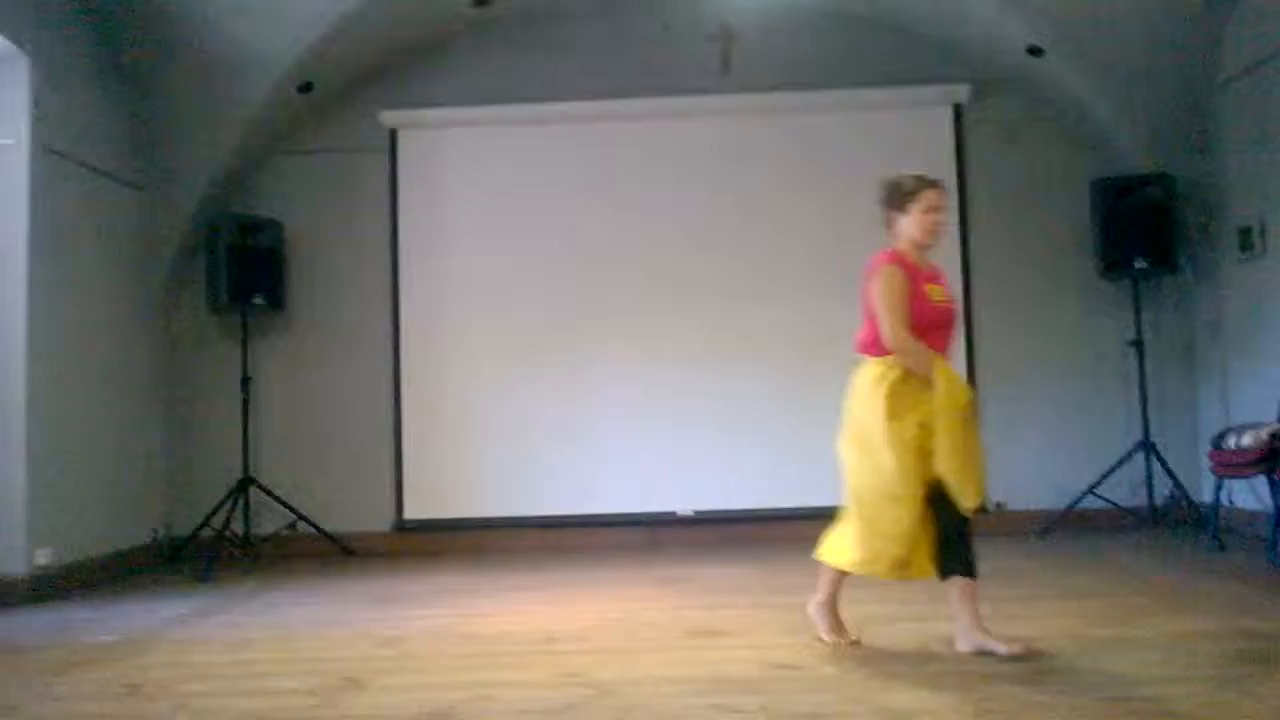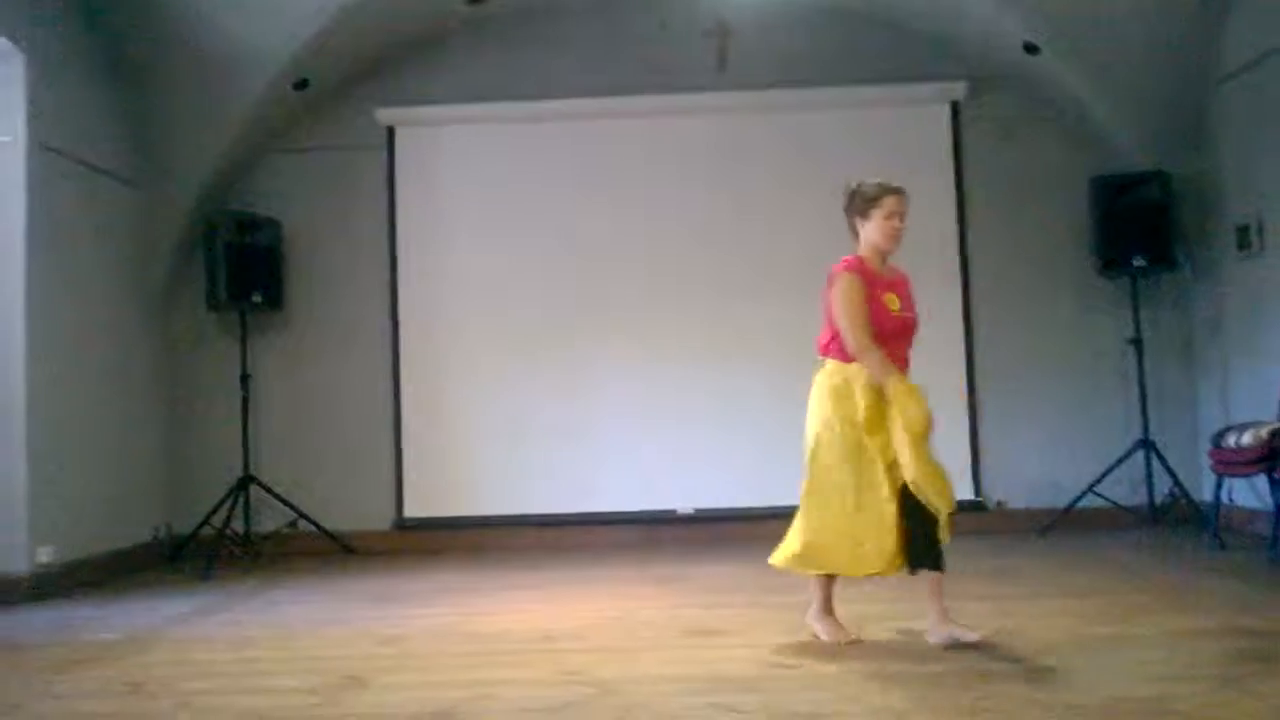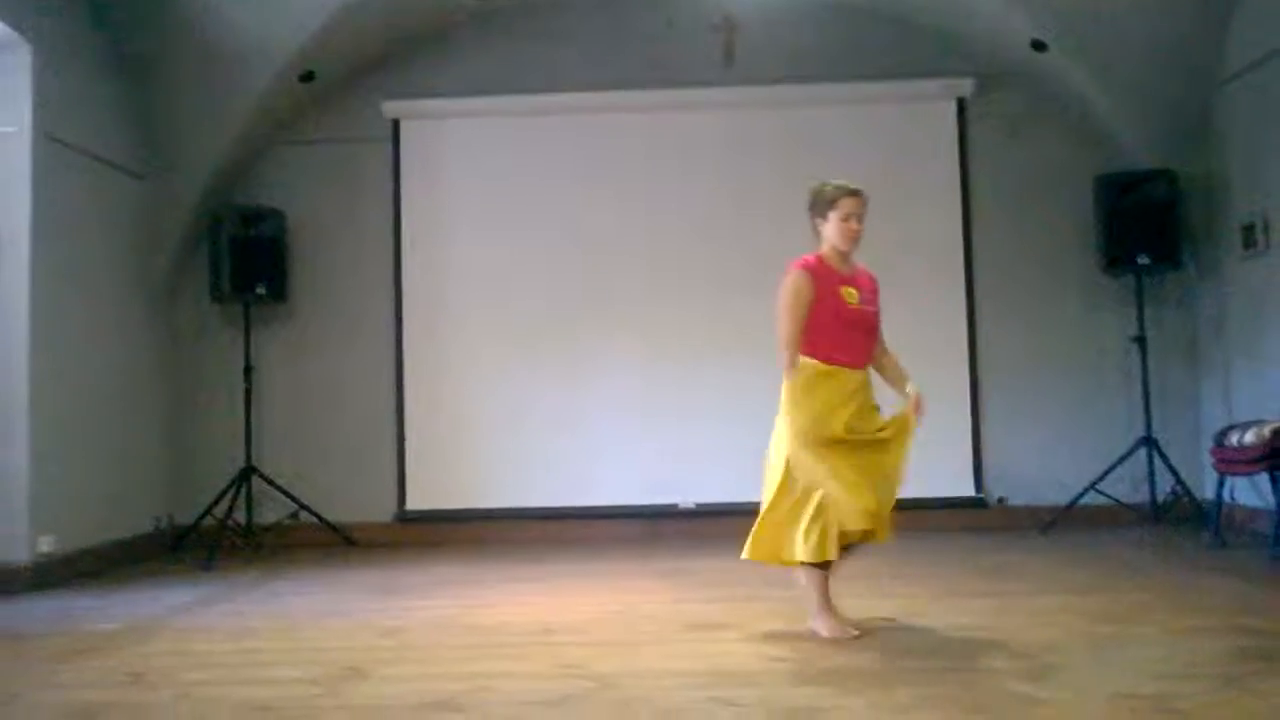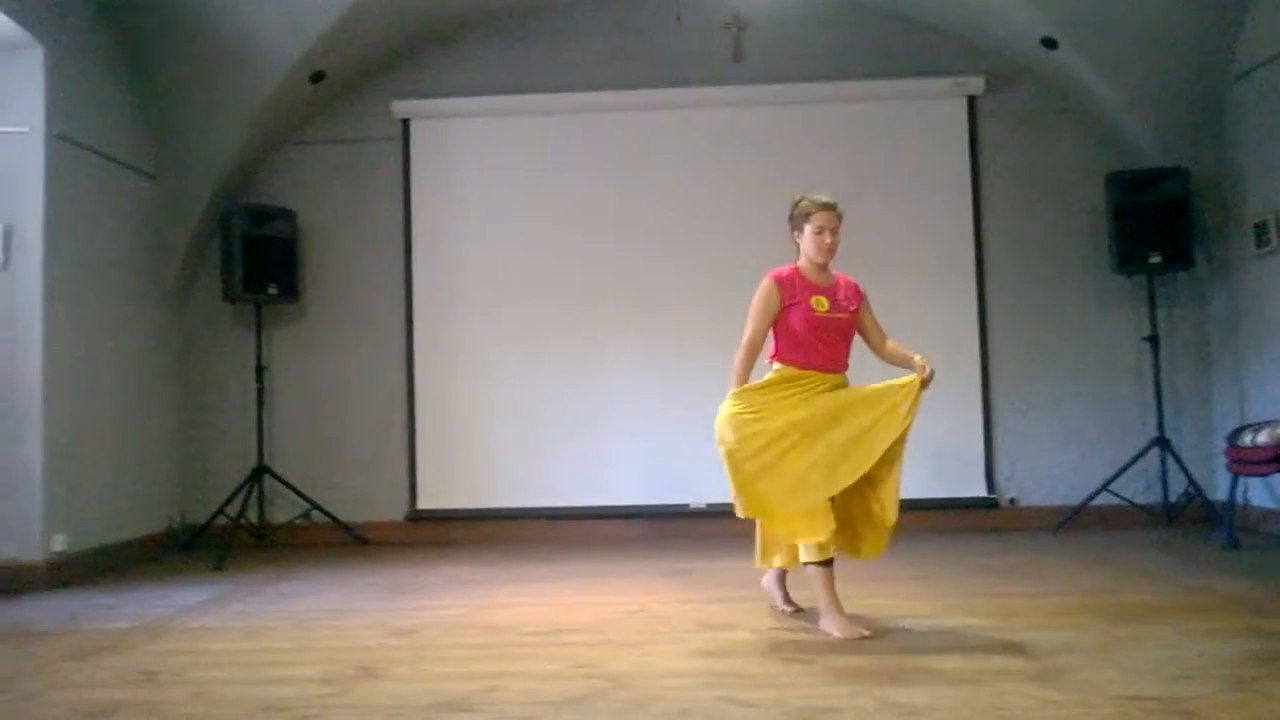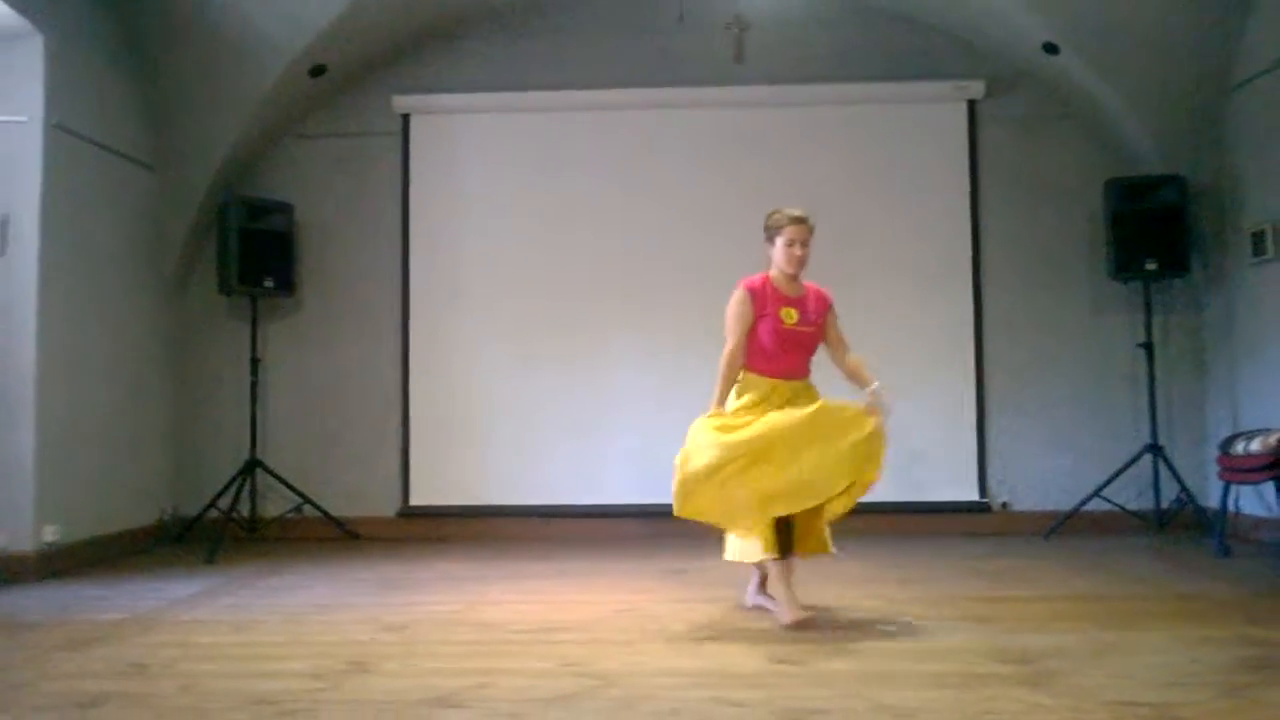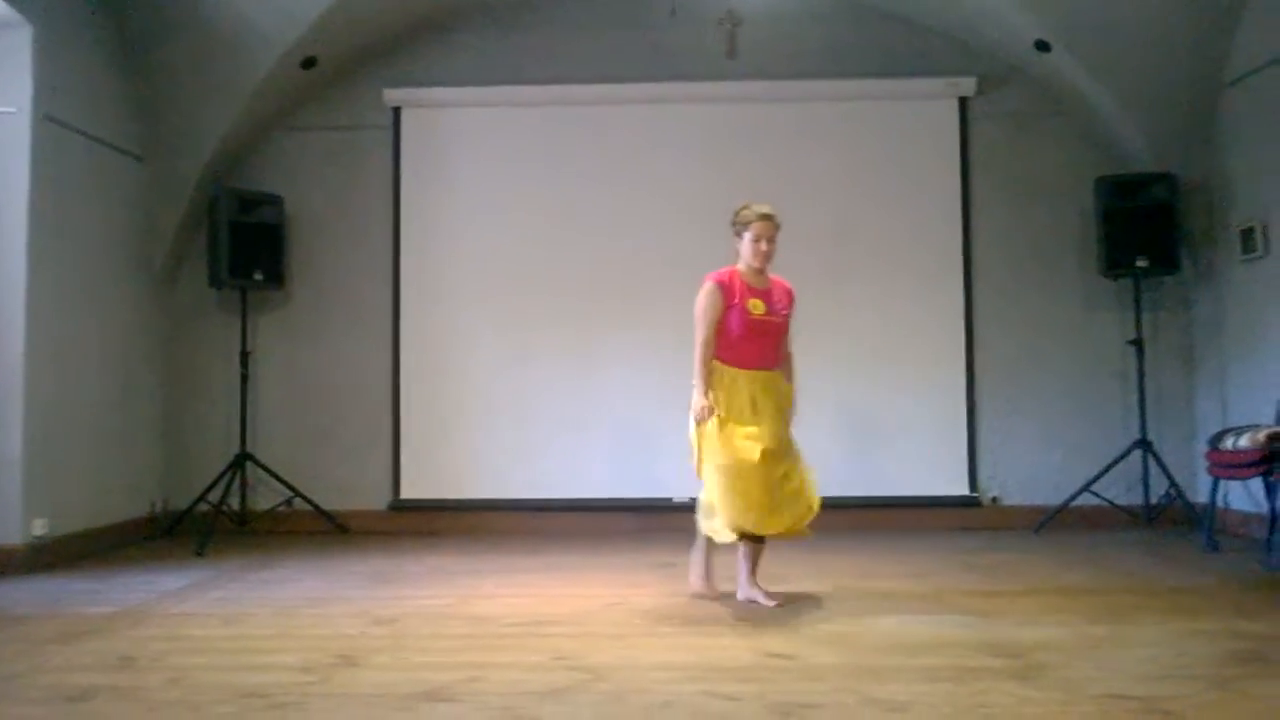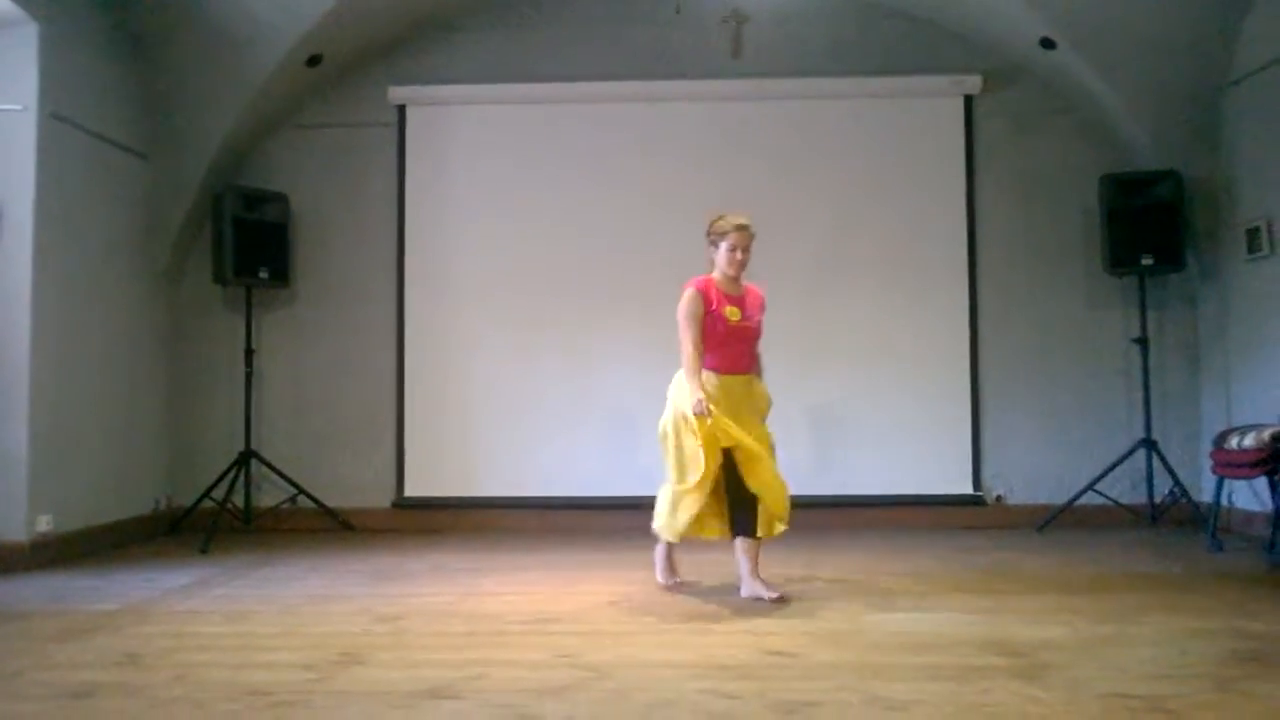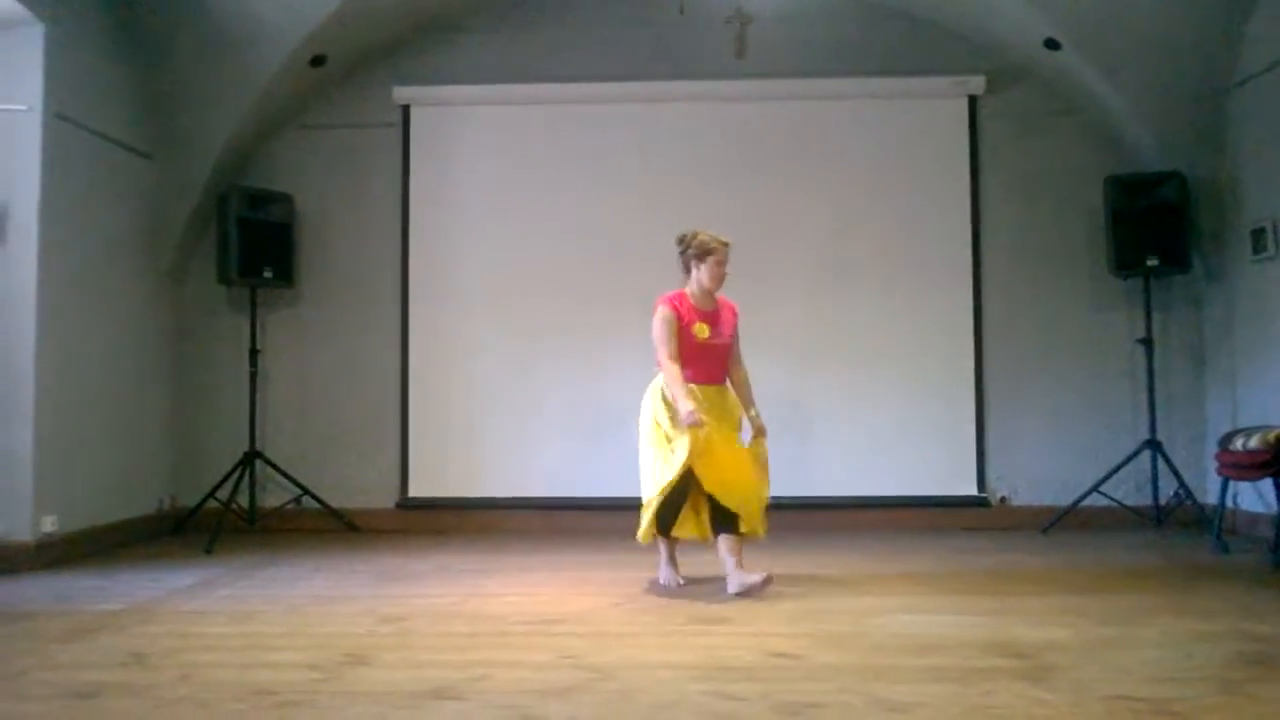
dt=0.2s
person 1, frame 1
left shoulder: (933, 273)
right shoulder: (888, 269)
right elbow: (896, 339)
right wrist: (945, 381)
left hip: (926, 399)
right hip: (889, 396)
left knee: (951, 509)
right knee: (881, 506)
left ankle: (971, 630)
right ankle: (824, 602)
person 1, frame 2
left shoulder: (899, 280)
right shoulder: (849, 276)
right elbow: (861, 347)
left wrist: (909, 401)
right wrist: (905, 397)
left hip: (891, 402)
right hip: (849, 398)
left knee: (920, 504)
right knee: (845, 505)
left ankle: (938, 619)
right ankle: (820, 609)
person 1, frame 3
left shoulder: (867, 281)
right shoulder: (805, 273)
left elbow: (876, 347)
right elbow: (789, 340)
left wrist: (905, 388)
right wrist: (794, 401)
left hip: (857, 396)
right hip: (812, 393)
left knee: (856, 496)
right knee: (818, 495)
left ankle: (812, 578)
right ankle: (819, 609)
person 1, frame 4
left shoulder: (850, 290)
right shoulder: (778, 284)
left elbow: (881, 343)
right elbow: (752, 341)
left wrist: (915, 362)
right wrist: (734, 397)
left hip: (838, 398)
right hip: (789, 396)
left knee: (831, 495)
right knee: (810, 495)
left ankle: (775, 576)
right ankle: (830, 610)
person 1, frame 5
left shoulder: (820, 300)
right shoulder: (749, 293)
left elbow: (842, 354)
right elbow: (733, 353)
left wrist: (872, 388)
right wrist: (717, 408)
left hip: (800, 404)
right hip: (755, 401)
left knee: (793, 493)
right knee: (767, 492)
left ankle: (758, 588)
right ankle: (785, 594)
person 1, frame 6
left shoulder: (783, 292)
right shoulder: (719, 285)
right elbow: (704, 344)
left wrist: (788, 399)
right wrist: (701, 393)
left hip: (767, 393)
right hip: (728, 391)
left knee: (765, 484)
right knee: (730, 479)
left ankle: (749, 581)
right ankle: (702, 558)
person 1, frame 7
left shoulder: (755, 298)
right shoulder: (697, 293)
right elbow: (689, 348)
left wrist: (761, 398)
right wrist: (697, 392)
left hip: (742, 397)
right hip: (699, 396)
left knee: (745, 483)
right knee: (695, 481)
left ankle: (750, 579)
right ankle: (662, 553)
person 1, frame 8
left shoulder: (728, 311)
right shoulder: (670, 308)
left elbow: (735, 365)
right elbow: (669, 363)
left wrist: (752, 412)
right wrist: (686, 404)
left hip: (717, 405)
right hip: (674, 403)
left knee: (728, 482)
right knee: (676, 483)
left ankle: (736, 571)
right ankle: (667, 564)
